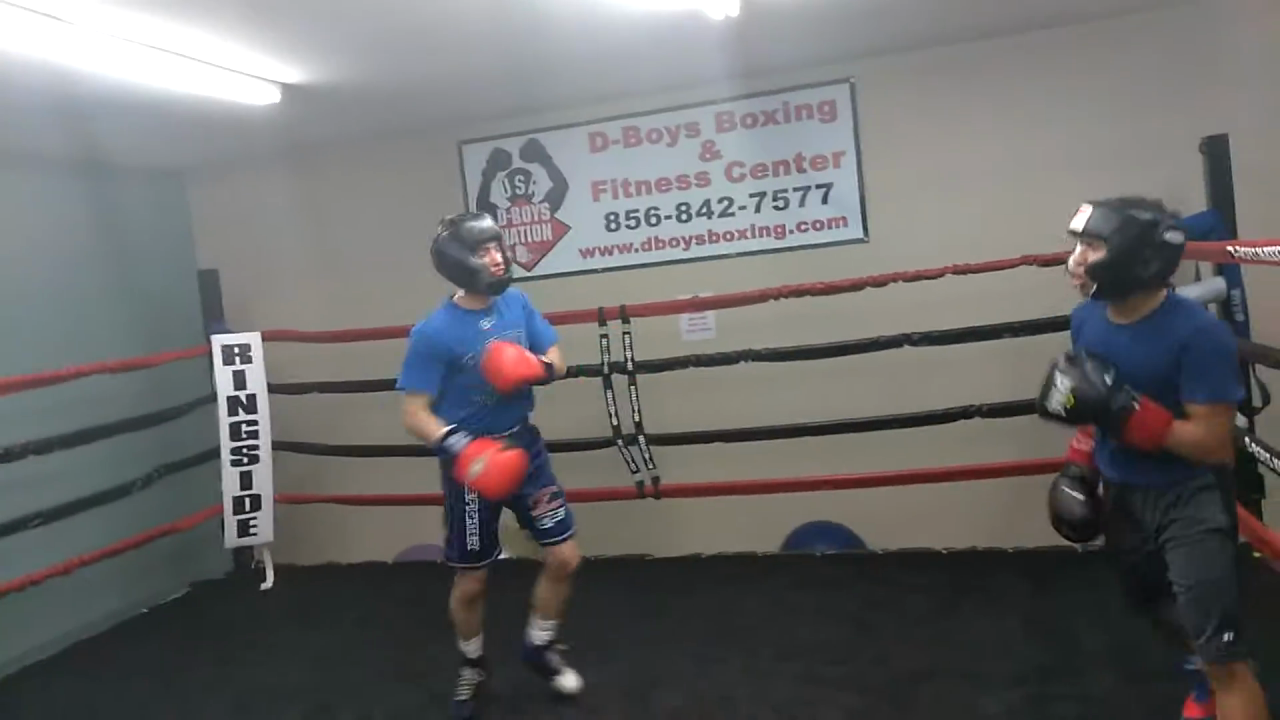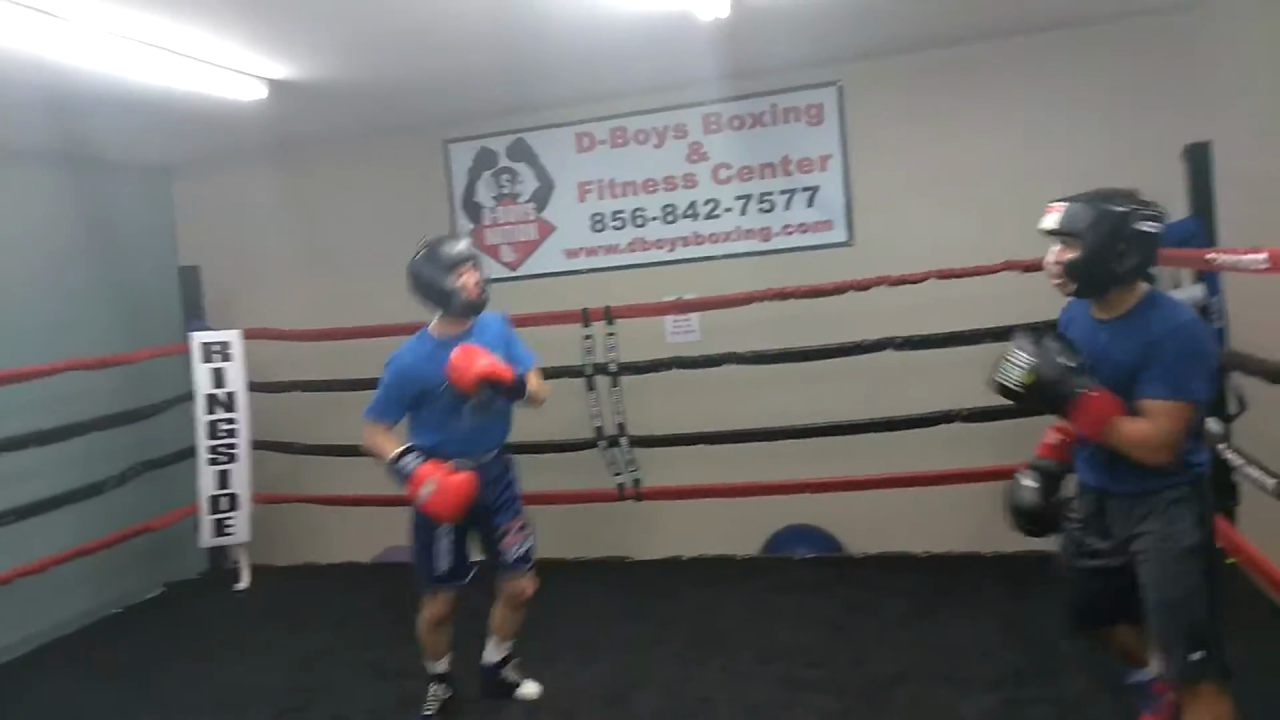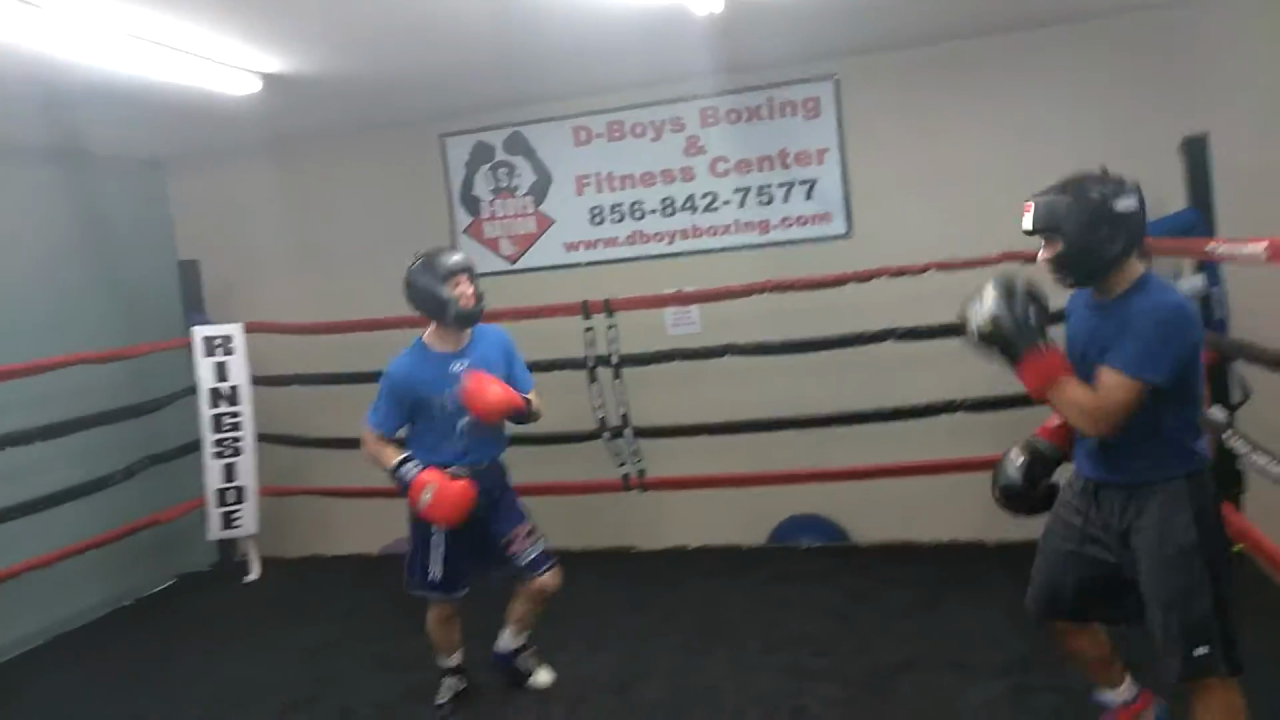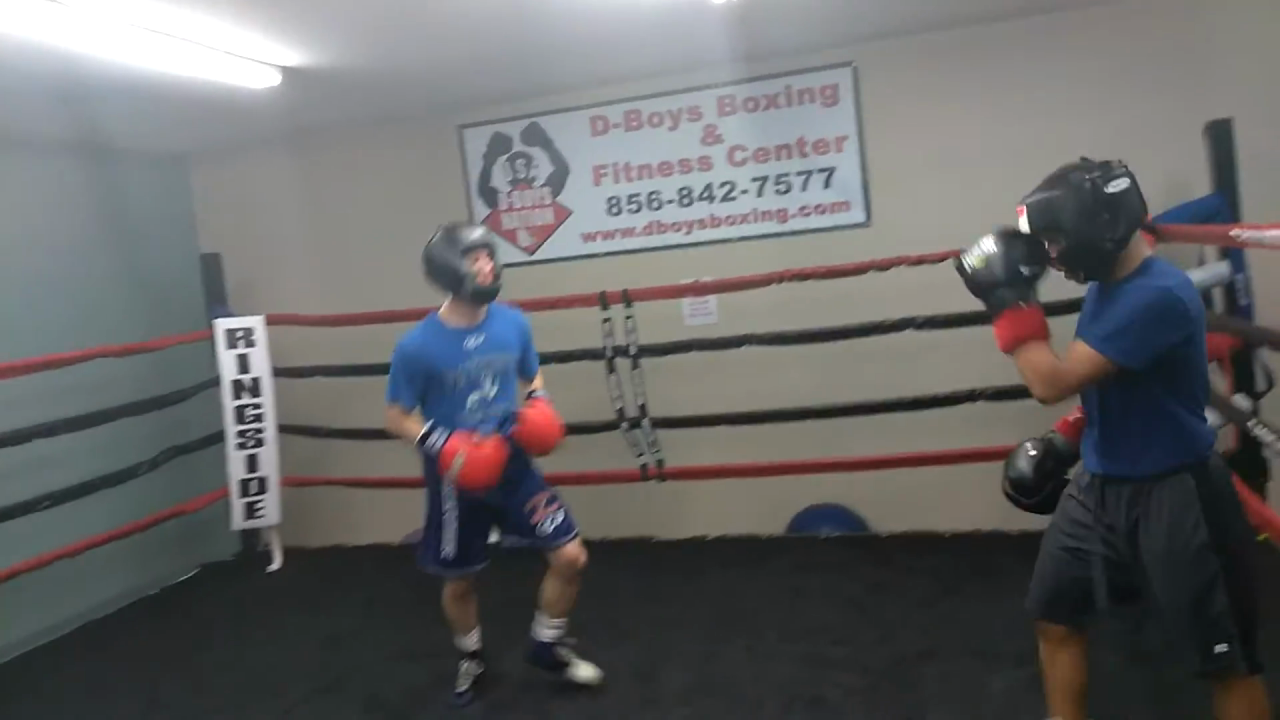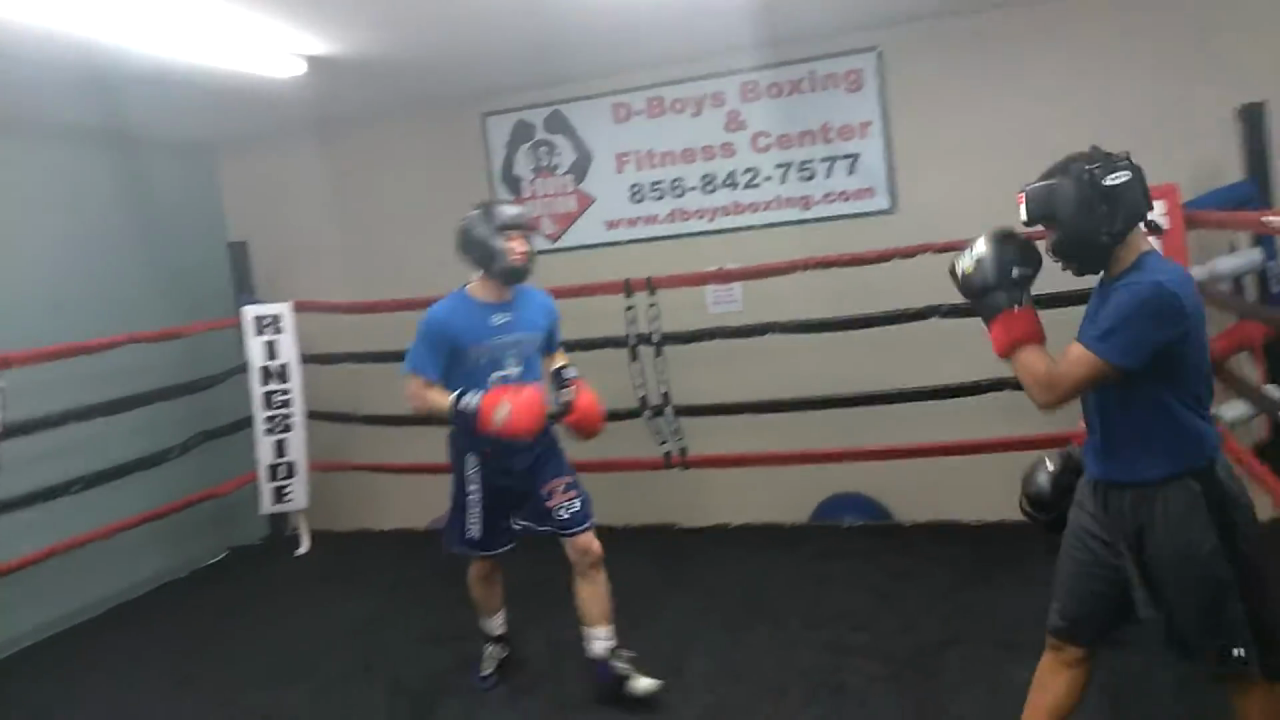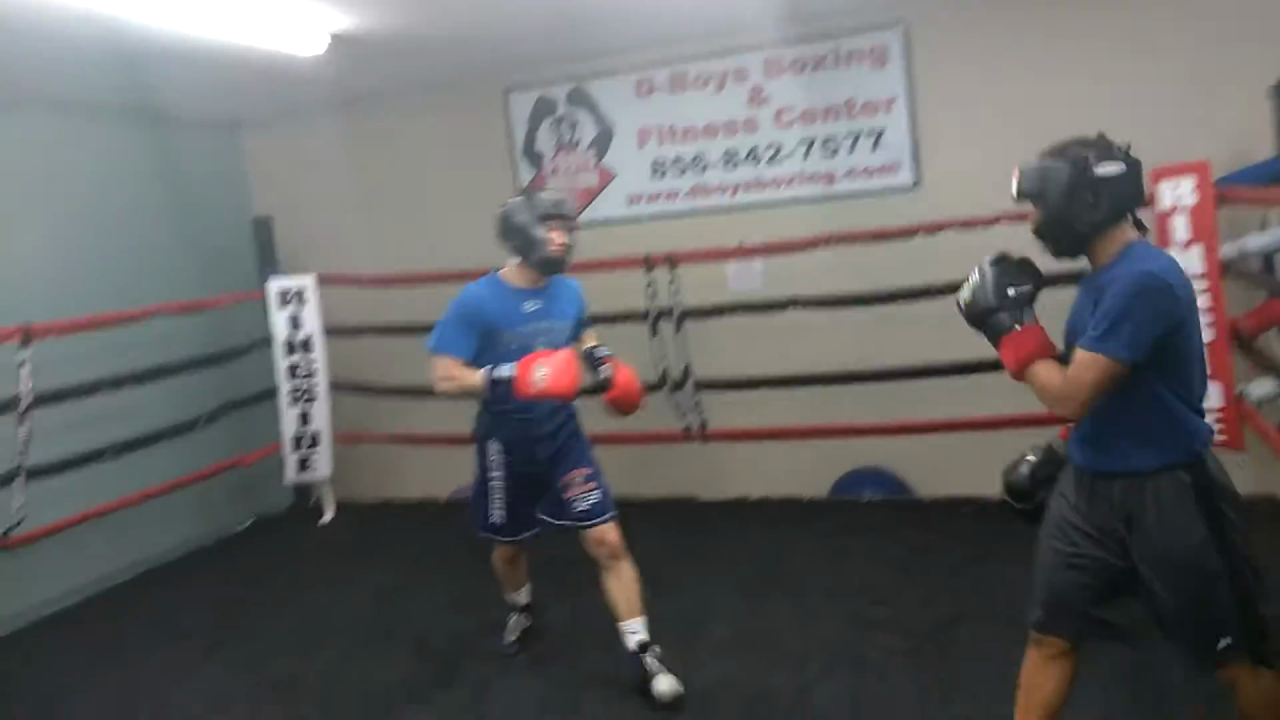
dt=0.1s
person 1, frame 1
left shoulder: (1199, 333)
right shoulder: (1087, 319)
left elbow: (1213, 445)
left wrist: (1123, 412)
right wrist: (1079, 466)
left hip: (1191, 500)
right hip: (1124, 494)
left knee: (1221, 654)
right knee: (1158, 605)
right ankle: (1213, 677)
person 1, frame 2
left shoulder: (1176, 332)
right shoulder: (1074, 316)
left elbow: (1159, 446)
left wrist: (1067, 392)
right wrist: (1050, 462)
left hip: (1165, 509)
right hip: (1094, 500)
left knee: (1195, 669)
right knee: (1093, 614)
person 1, frame 3
left shoulder: (1163, 313)
right shoulder: (1085, 302)
left elbow: (1097, 416)
left wrist: (1027, 347)
right wrist: (1047, 444)
left hip: (1163, 501)
right hip: (1090, 490)
left knee: (1200, 662)
right knee: (1059, 610)
person 1, frame 4
left shoulder: (1159, 296)
right shoulder: (1109, 286)
left elbow: (1054, 383)
left wrist: (1010, 300)
right wrist: (1060, 439)
left hip: (1171, 494)
right hip: (1099, 484)
left knee: (1225, 658)
right knee: (1054, 614)
person 1, frame 5
left shoulder: (1154, 292)
right shoulder: (1118, 283)
left elbow: (1051, 387)
left wrist: (1002, 304)
right wrist: (1078, 456)
left hip: (1178, 500)
right hip: (1104, 493)
right knee: (1066, 643)
person 1, frame 6
left shoulder: (1143, 281)
right shoulder: (1105, 275)
left elbow: (1072, 393)
left wrist: (1008, 324)
right wrist: (1059, 450)
left hip: (1161, 487)
right hip: (1089, 483)
left knee: (1227, 655)
right knee: (1052, 630)
person 2, frame 1
left shoulder: (516, 302)
right shoulder: (434, 333)
left elbow: (555, 361)
right elbow: (414, 415)
left wrist: (536, 368)
right wrist: (460, 448)
left hip: (524, 448)
right hip: (471, 463)
left knee: (564, 558)
right knee: (471, 582)
left ankle: (539, 646)
right ankle: (472, 666)
person 2, frame 2
left shoulder: (498, 326)
right shoulder: (412, 360)
left elbow: (536, 392)
right elbow: (374, 432)
left wrist: (504, 375)
right wrist: (414, 469)
left hip: (493, 473)
right hip: (440, 486)
left knee: (521, 586)
right knee: (439, 602)
left ankle: (495, 665)
person 2, frame 3
left shoulder: (496, 341)
right shoulder: (406, 371)
left elbow: (533, 409)
right elbow: (375, 442)
left wrist: (513, 402)
right wrist: (414, 476)
left hip: (491, 484)
right hip: (442, 493)
left knee: (544, 582)
right knee: (443, 606)
left ankle: (509, 651)
right ankle: (453, 674)
person 2, frame 4
left shoulder: (512, 322)
right shoulder: (418, 345)
left elbow: (530, 378)
right elbow: (397, 418)
left wrist: (535, 409)
right wrist: (439, 443)
left hip: (511, 463)
right hip: (457, 473)
left knee: (570, 558)
right knee: (459, 581)
left ankle: (548, 642)
right ankle: (471, 657)
person 2, frame 5
left shoulder: (539, 304)
right shoulder: (445, 319)
right elbow: (419, 395)
left wrist: (570, 385)
right wrist: (479, 405)
left hip: (538, 446)
right hip: (482, 455)
left knee: (587, 551)
right knee: (484, 564)
left ankle: (606, 661)
right ankle: (497, 641)
person 2, frame 6
left shoulder: (568, 292)
right shoulder: (475, 301)
right elbow: (445, 378)
left wrist: (602, 361)
right wrist: (509, 375)
left hip: (560, 431)
right hip: (504, 440)
left knee: (607, 541)
right knee: (507, 548)
left ankle: (642, 652)
right ankle: (522, 610)
